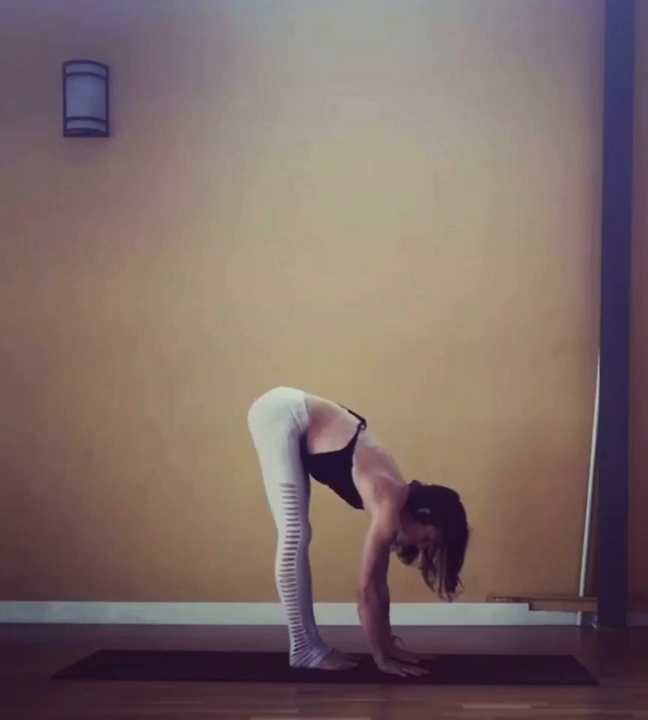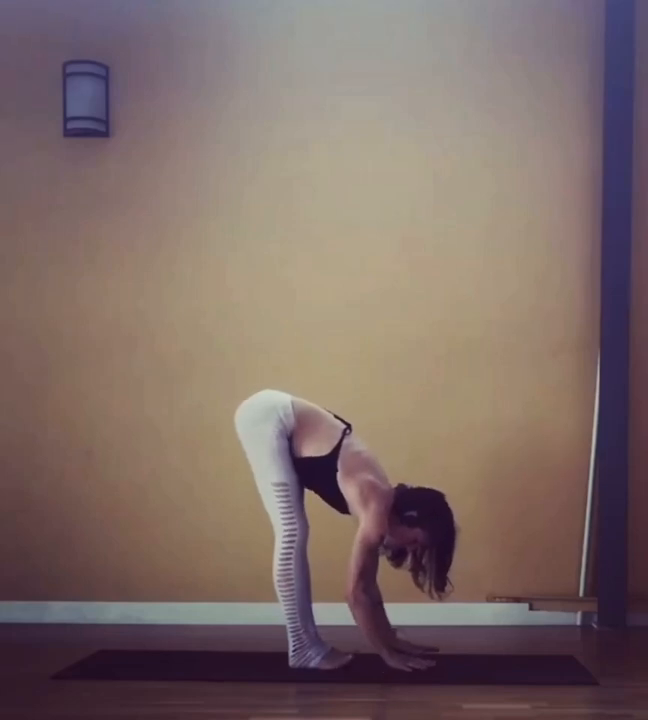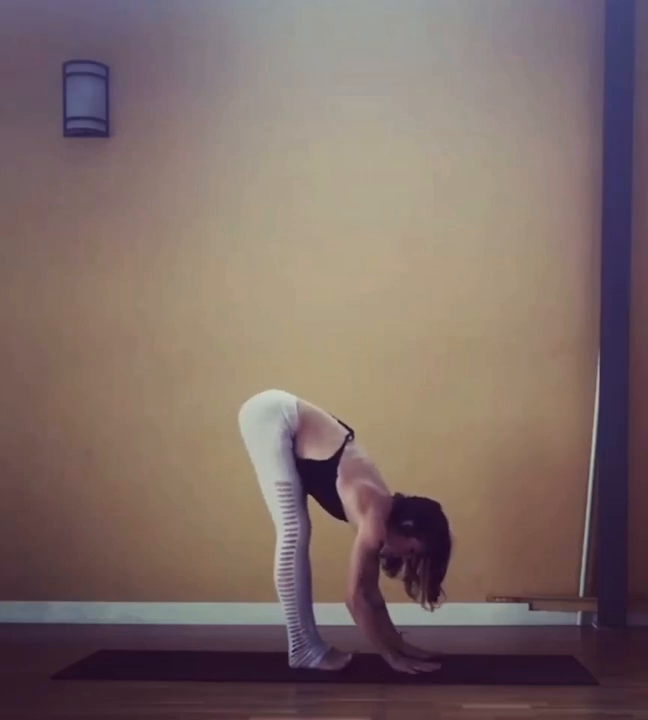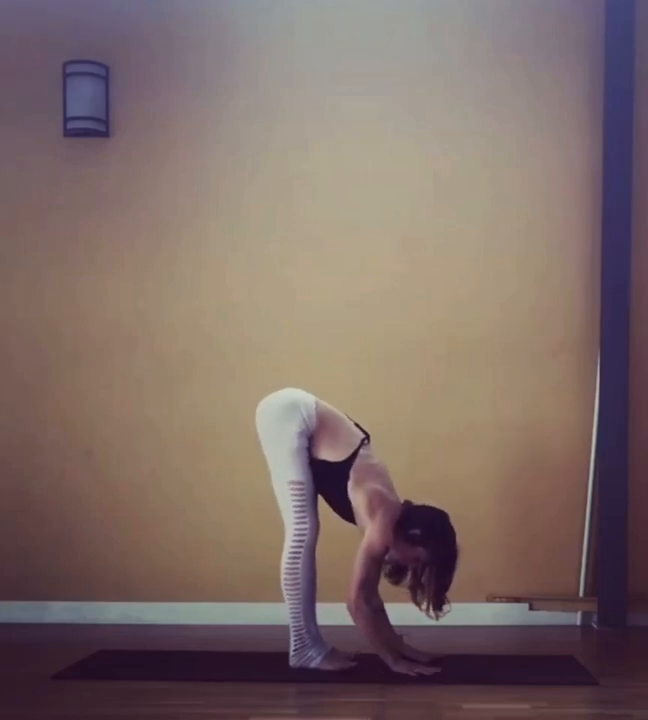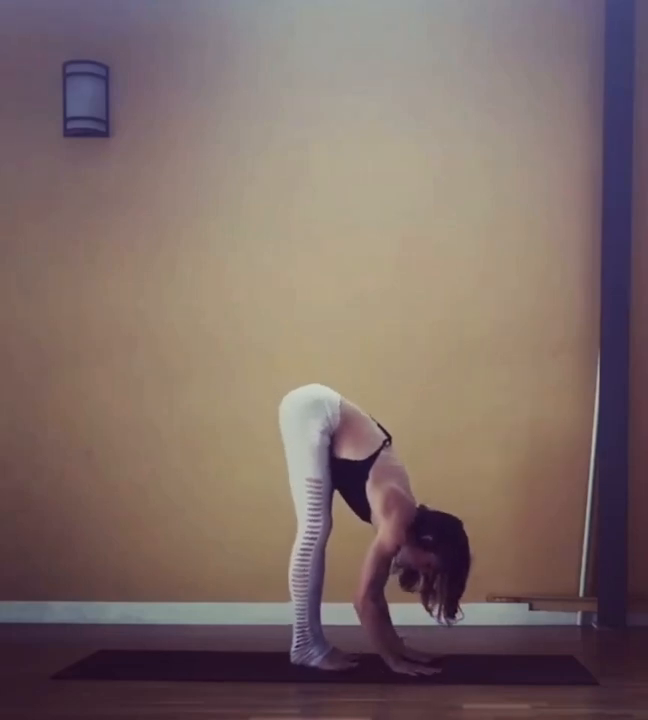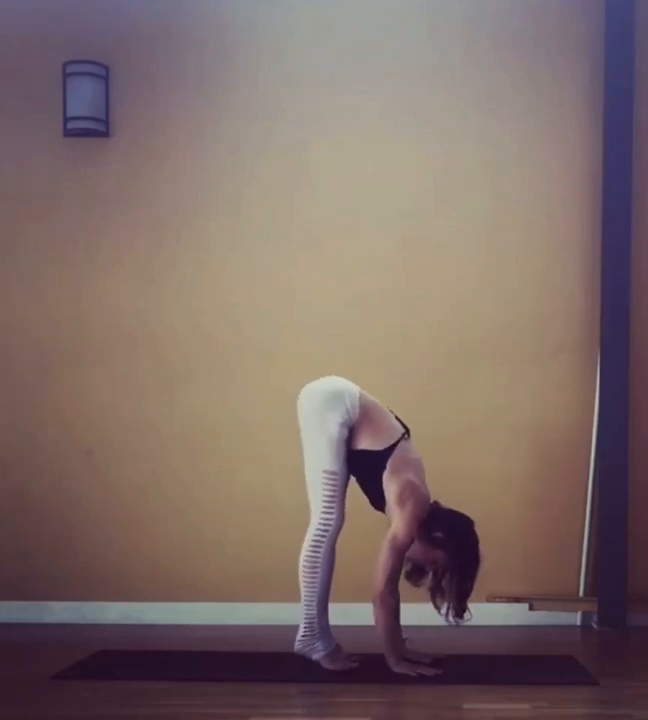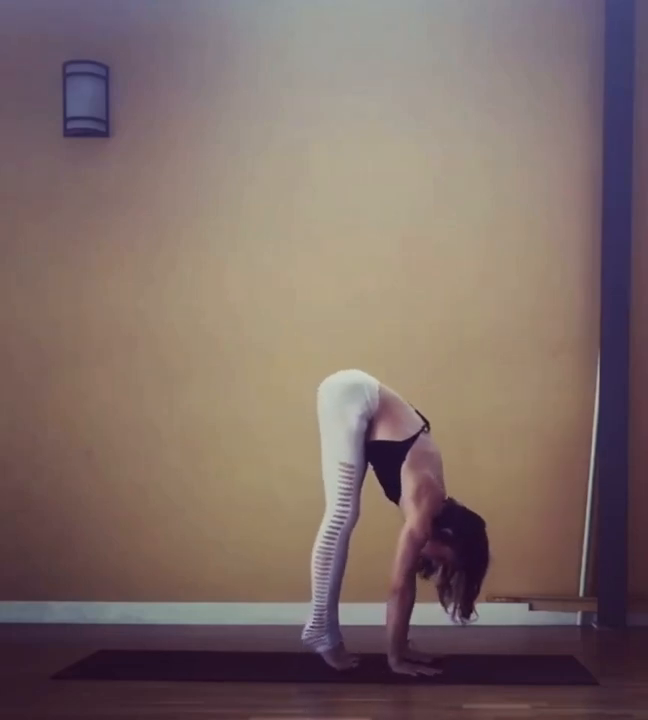
dt=0.4s
person 1, frame 1
left shoulder: (394, 500)
right shoulder: (390, 510)
left elbow: (378, 583)
right elbow: (366, 589)
left wrist: (386, 646)
right wrist: (381, 657)
left hip: (293, 416)
right hip: (280, 413)
left knee: (299, 536)
right knee: (294, 536)
left ankle: (311, 645)
right ankle: (304, 649)
person 1, frame 2
left shoulder: (381, 505)
right shoulder: (377, 513)
left elbow: (367, 586)
right elbow: (355, 592)
left wrist: (392, 641)
right wrist: (388, 653)
left hip: (280, 419)
right hip: (267, 415)
left knee: (295, 535)
right knee: (291, 535)
left ankle: (309, 644)
right ankle: (302, 648)
person 1, frame 3
left shoulder: (379, 513)
right shoulder: (375, 520)
left elbow: (369, 593)
right elbow: (356, 597)
left wrist: (398, 645)
right wrist: (392, 656)
left hip: (282, 418)
right hip: (272, 415)
left knee: (298, 535)
right knee: (293, 535)
left ankle: (309, 644)
right ankle: (303, 649)
person 1, frame 4
left shoulder: (388, 518)
right shoulder: (383, 525)
left elbow: (369, 596)
right elbow: (357, 600)
left wrist: (397, 646)
right wrist: (393, 658)
left hip: (297, 415)
right hip: (288, 413)
left knee: (305, 535)
right knee: (302, 534)
left ankle: (311, 644)
right ankle: (304, 649)
person 1, frame 5
left shoulder: (403, 521)
right shoulder: (397, 527)
left elbow: (374, 596)
right elbow: (365, 599)
left wrist: (397, 648)
right wrist: (392, 659)
left hip: (320, 412)
right hip: (312, 410)
left knee: (317, 532)
right knee: (314, 532)
left ankle: (313, 643)
right ankle: (306, 646)
person 1, frame 6
left shoulder: (416, 513)
right shoulder: (410, 519)
left elbow: (387, 588)
right elbow: (383, 592)
left wrist: (398, 648)
right wrist: (394, 658)
left hip: (338, 404)
right hip: (332, 401)
left knee: (329, 525)
right knee: (326, 524)
left ankle: (319, 638)
right ankle: (311, 638)
person 1, frame 7
left shoulder: (432, 507)
right shoulder: (423, 515)
left elbow: (404, 581)
right elbow: (400, 587)
left wrist: (401, 648)
right wrist: (395, 657)
left hip: (356, 397)
right hip: (352, 395)
left knee: (343, 517)
right knee: (342, 516)
left ankle: (327, 633)
right ankle: (320, 630)
